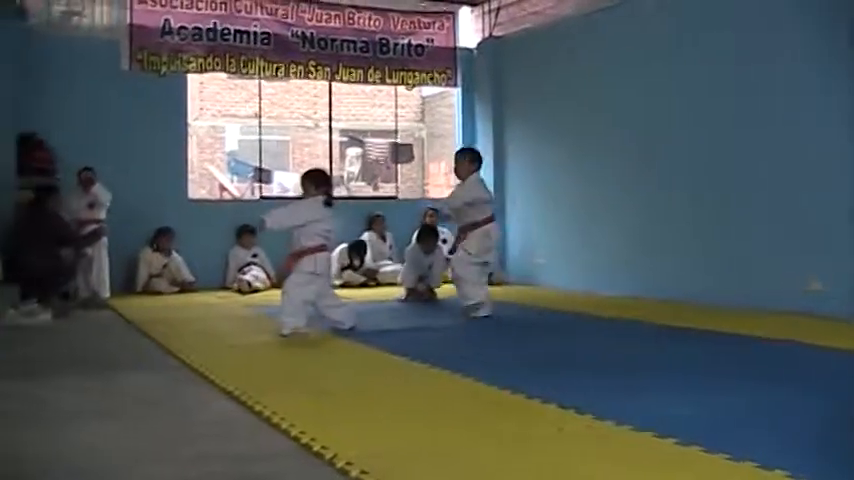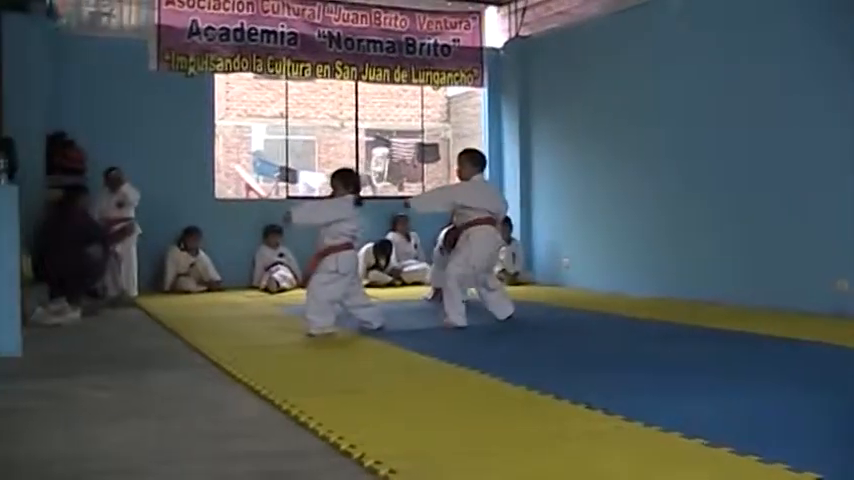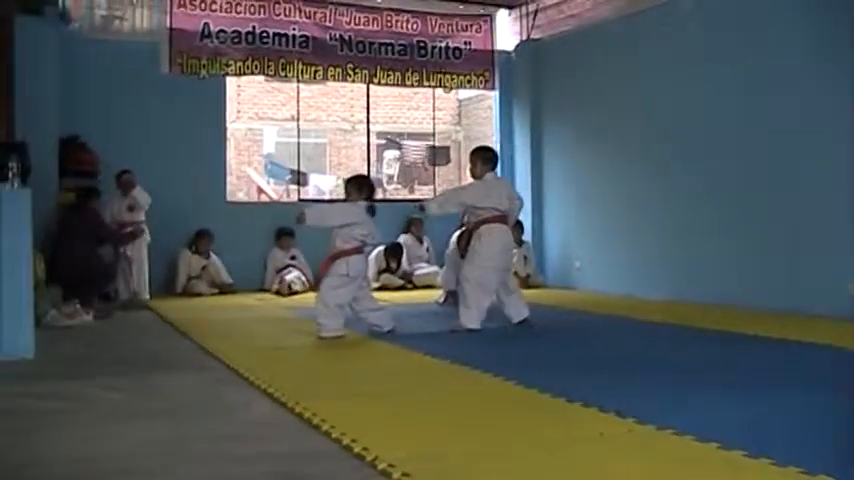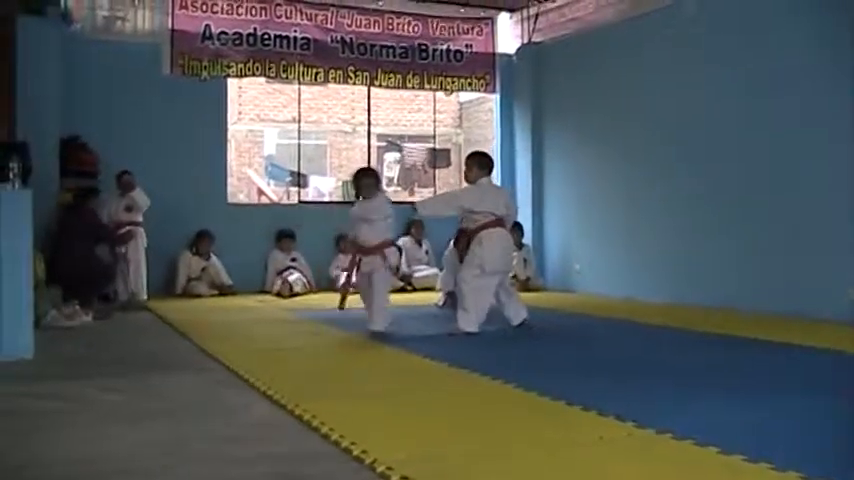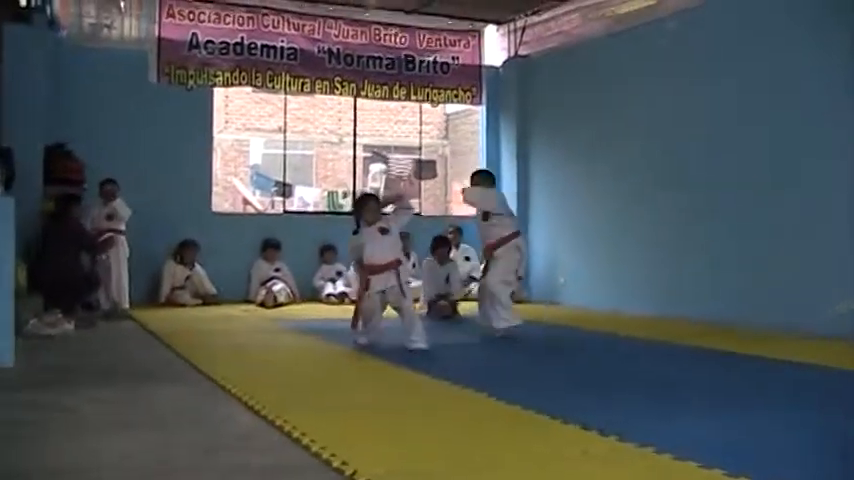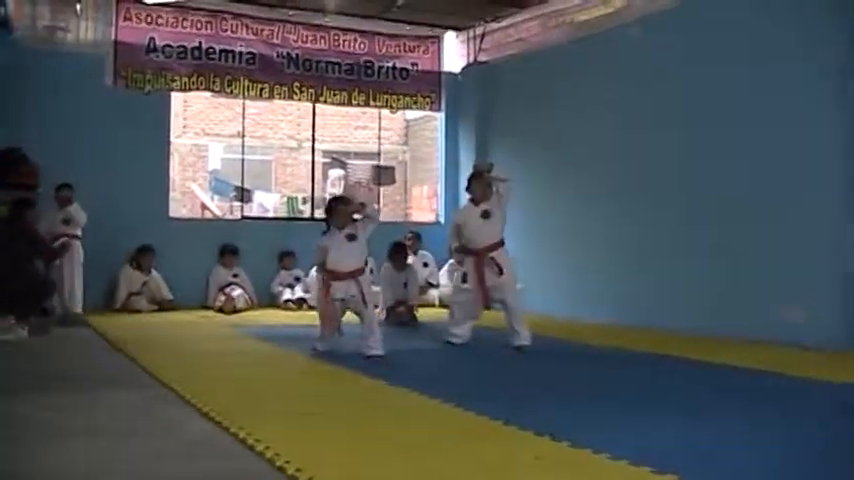
dt=0.4s
person 1, frame 1
left shoulder: (473, 183)
right shoulder: (468, 184)
left elbow: (460, 197)
left wrist: (447, 207)
left hip: (482, 234)
right hip: (471, 234)
left knee: (461, 264)
right knee: (474, 272)
left ankle: (476, 300)
right ankle: (480, 309)
person 1, frame 2
left shoulder: (465, 189)
right shoulder: (490, 189)
left elbow: (440, 196)
right elbow: (502, 207)
left wrist: (412, 202)
left hip: (476, 237)
right hip: (489, 236)
left knee: (452, 275)
right knee: (485, 278)
left ankle: (455, 319)
right ankle: (505, 311)
person 1, frame 3
left shoulder: (477, 188)
right shoulder: (503, 185)
left elbow: (453, 198)
right elbow: (516, 204)
left wrist: (428, 205)
left hip: (487, 236)
right hip: (502, 234)
left knee: (471, 277)
right knee: (502, 278)
left ankle: (470, 322)
right ankle: (520, 315)
person 1, frame 4
left shoulder: (472, 192)
right shoulder: (499, 191)
left elbow: (447, 201)
right elbow: (511, 211)
left wrist: (419, 206)
left hip: (487, 241)
right hip: (501, 239)
left knee: (468, 280)
right knee: (500, 281)
left ankle: (468, 324)
right ankle: (519, 316)
person 1, frame 5
left shoulder: (496, 199)
right shoulder: (483, 206)
left elbow: (484, 196)
left wrist: (468, 194)
left hip: (510, 250)
right hip: (496, 255)
left knee: (494, 283)
right knee: (486, 294)
left ankle: (509, 322)
right ankle: (501, 326)
person 1, frame 6
left shoulder: (497, 203)
right shoulder: (462, 215)
left elbow: (503, 182)
right elbow: (455, 238)
left wrist: (488, 171)
right wrist: (458, 249)
left hip: (497, 260)
right hip: (474, 263)
left knee: (510, 300)
right knee: (461, 300)
left ankle: (520, 339)
right ankle: (457, 336)
person 2, frame 1
left shoulder: (314, 206)
right shoulder: (319, 207)
left elbow: (288, 214)
left wrist: (267, 221)
left hip: (312, 260)
right hip: (315, 258)
left knee: (294, 290)
right knee: (323, 294)
left ankle: (292, 326)
right ankle: (345, 320)
person 2, frame 2
left shoulder: (341, 205)
right shoulder: (349, 206)
left elbow: (316, 210)
left wrist: (293, 214)
left hip: (336, 258)
right hip: (345, 256)
left knee: (319, 290)
right knee: (353, 293)
left ankle: (321, 326)
right ankle: (373, 320)
person 2, frame 3
left shoulder: (352, 210)
right shoulder: (364, 213)
left elbow: (328, 212)
right elbow: (372, 239)
left wrist: (306, 214)
left hip: (347, 262)
right hip: (355, 261)
left knee: (329, 294)
right knee: (361, 296)
left ankle: (331, 329)
right ankle: (383, 323)
person 2, frame 4
left shoulder: (382, 202)
right shoulder: (359, 207)
left elbow: (372, 212)
right wrist: (353, 243)
left hip: (382, 255)
right hip: (365, 257)
left knee: (379, 290)
right knee: (368, 294)
left ankle: (377, 325)
right ankle: (378, 324)
person 2, frame 5
left shoulder: (390, 222)
right shoulder: (360, 236)
left elbow: (407, 209)
right elbow: (356, 258)
left wrist: (392, 201)
right wrist: (360, 270)
left hip: (393, 276)
right hip: (372, 279)
left knee: (407, 309)
right knee: (370, 312)
left ankle: (417, 342)
right ankle: (365, 337)
person 2, frame 6
left shoulder: (360, 229)
right shoulder: (327, 239)
left elbow: (373, 218)
right elbow: (320, 262)
left wrist: (360, 208)
right wrist: (323, 275)
left hip: (357, 283)
right hip: (334, 284)
left knee: (368, 315)
right knee: (329, 317)
left ankle: (373, 349)
right ankle: (323, 344)
person 3, frame 1
left shoulder: (26, 215)
right shoulder: (51, 218)
right elbow: (77, 242)
right wrist: (96, 234)
left hip: (17, 269)
right hip: (38, 269)
right knee: (68, 269)
left ankle: (30, 301)
right ankle: (45, 306)
person 3, frame 2
left shoulder: (55, 213)
right shoulder: (79, 216)
right elbow: (106, 239)
right wrist: (124, 232)
left hip: (47, 269)
right hip: (67, 268)
left ankle: (58, 299)
right ankle: (73, 304)
person 3, frame 3
left shoulder: (67, 215)
right shoulder: (91, 216)
right elbow: (115, 240)
right wrist: (134, 234)
right hip: (80, 270)
right knee: (109, 269)
left ankle: (71, 301)
right ankle: (86, 307)
person 3, frame 4
left shoulder: (67, 214)
right shoulder: (89, 216)
right elbow: (112, 239)
right wrist: (127, 235)
right hip: (79, 270)
right knee: (108, 270)
left ankle: (70, 301)
right ankle: (85, 306)
person 3, frame 5
left shoulder: (51, 222)
right shoulder: (72, 224)
right elbow: (95, 248)
right wrist: (109, 242)
right hip: (62, 277)
right knee: (92, 279)
left ankle: (54, 309)
right ankle: (66, 315)
person 3, frame 6
right shoulder: (26, 229)
right elbow: (49, 255)
right wrist: (63, 248)
right hip: (15, 283)
right knee: (47, 286)
right ankle: (20, 321)
person 4, frame 1
left shoulder: (99, 194)
right shoulder: (74, 197)
left elbow: (106, 200)
right elbow: (70, 215)
left wrist: (94, 185)
right wrist: (77, 223)
right hip: (80, 234)
left knee: (99, 265)
right knee: (82, 265)
left ankle: (101, 294)
right ankle: (84, 294)
person 4, frame 2
left shoulder: (126, 193)
right shoulder: (103, 197)
left elbow: (135, 199)
right elbow: (98, 216)
left wrist: (123, 184)
right wrist: (105, 223)
left knee: (127, 263)
right knee: (111, 264)
left ankle: (129, 292)
right ankle: (113, 292)
person 4, frame 3
left shoulder: (138, 196)
right shoulder: (115, 201)
left elbow: (146, 203)
right elbow: (109, 219)
left wrist: (135, 188)
right wrist: (116, 227)
left knee: (139, 266)
right knee: (122, 267)
left ankle: (142, 295)
right ankle: (125, 295)
person 4, frame 4
left shoulder: (136, 197)
right shoulder: (113, 201)
left elbow: (145, 204)
right elbow: (107, 219)
left wrist: (134, 189)
right wrist: (114, 227)
left hip: (134, 235)
left knee: (137, 266)
right knee: (121, 267)
left ankle: (139, 295)
right ankle: (123, 296)
person 4, frame 5
left shoulder: (119, 206)
right shoulder: (96, 210)
left elbow: (126, 215)
right elbow: (91, 228)
left wrist: (115, 200)
right wrist: (97, 233)
left hip: (116, 243)
left knee: (118, 274)
right knee: (102, 275)
left ankle: (121, 304)
right ankle: (105, 305)
person 4, frame 6
left shoulder: (75, 211)
right shoulder: (51, 215)
left elbow: (82, 221)
right elbow: (46, 233)
left wrist: (71, 205)
right wrist: (53, 238)
left hip: (72, 248)
left knee: (73, 280)
right knee: (57, 281)
left ankle: (74, 310)
right ankle: (60, 311)
